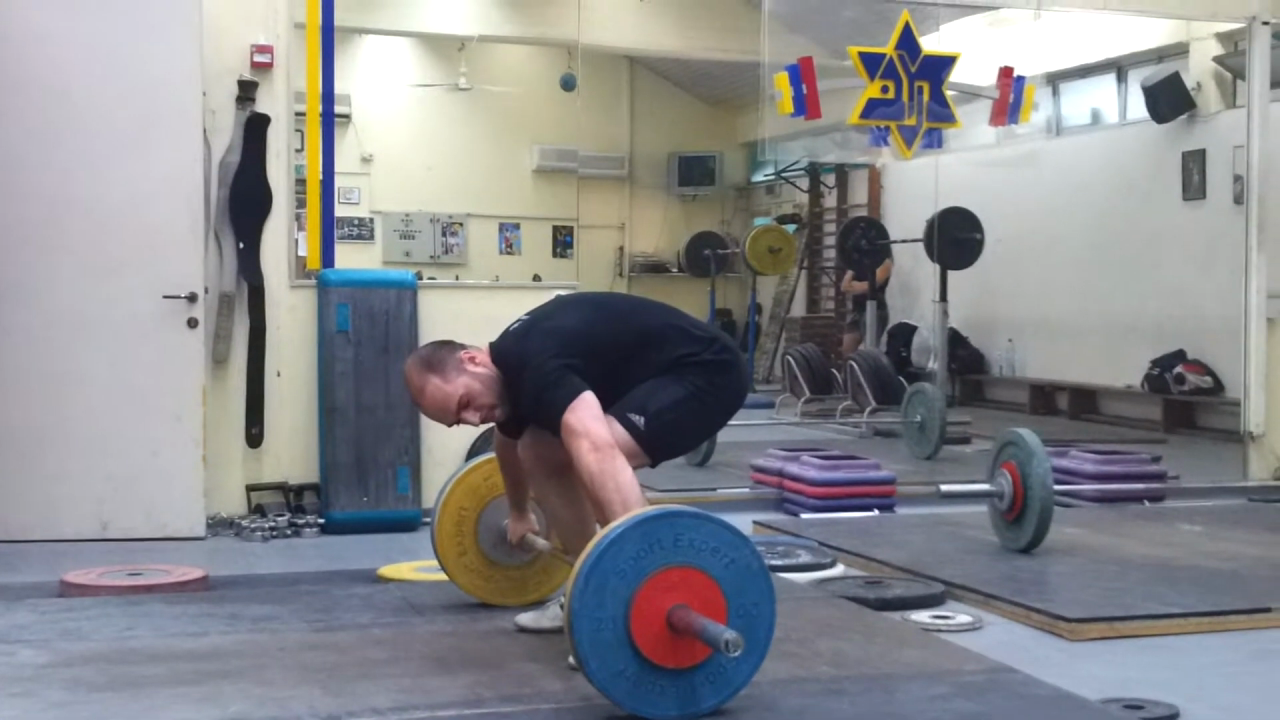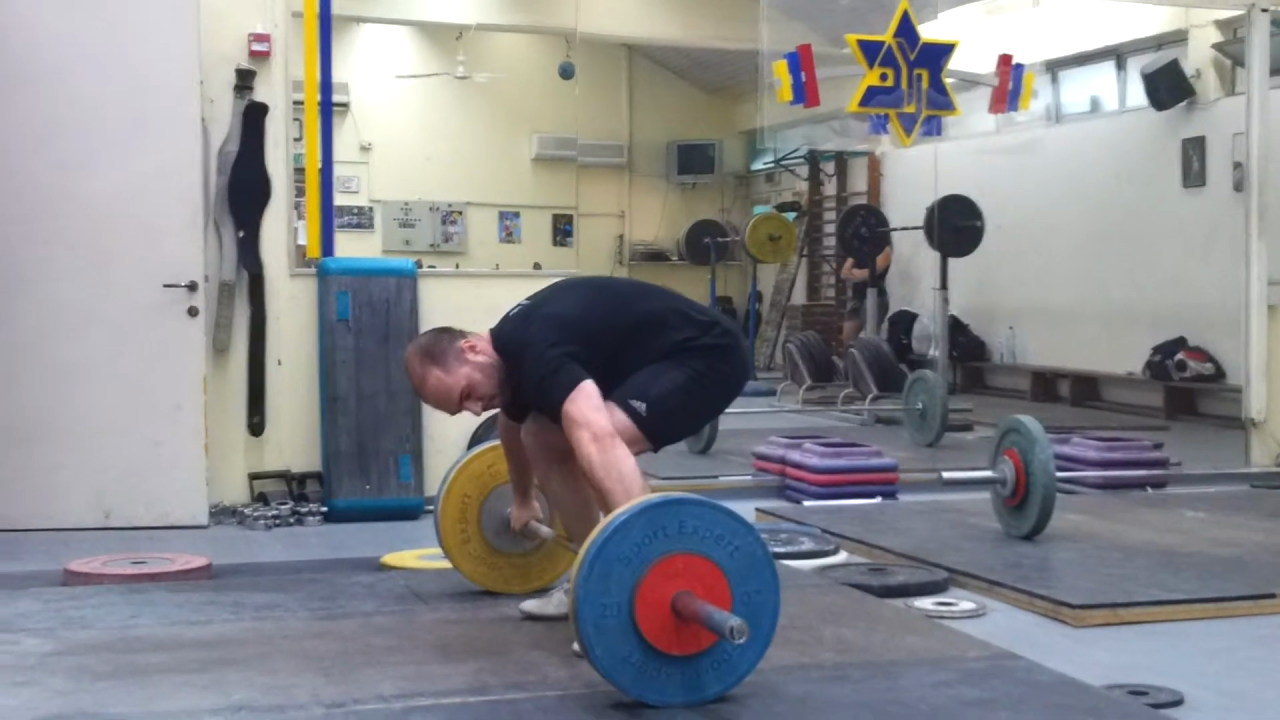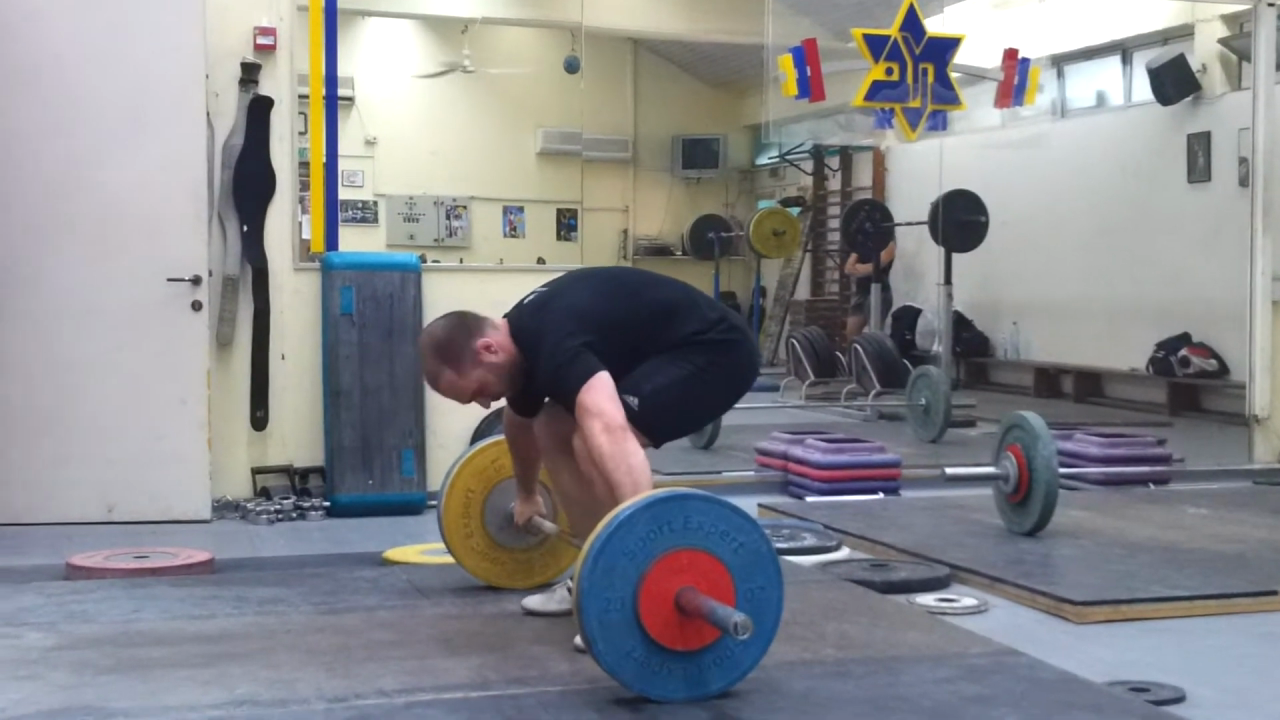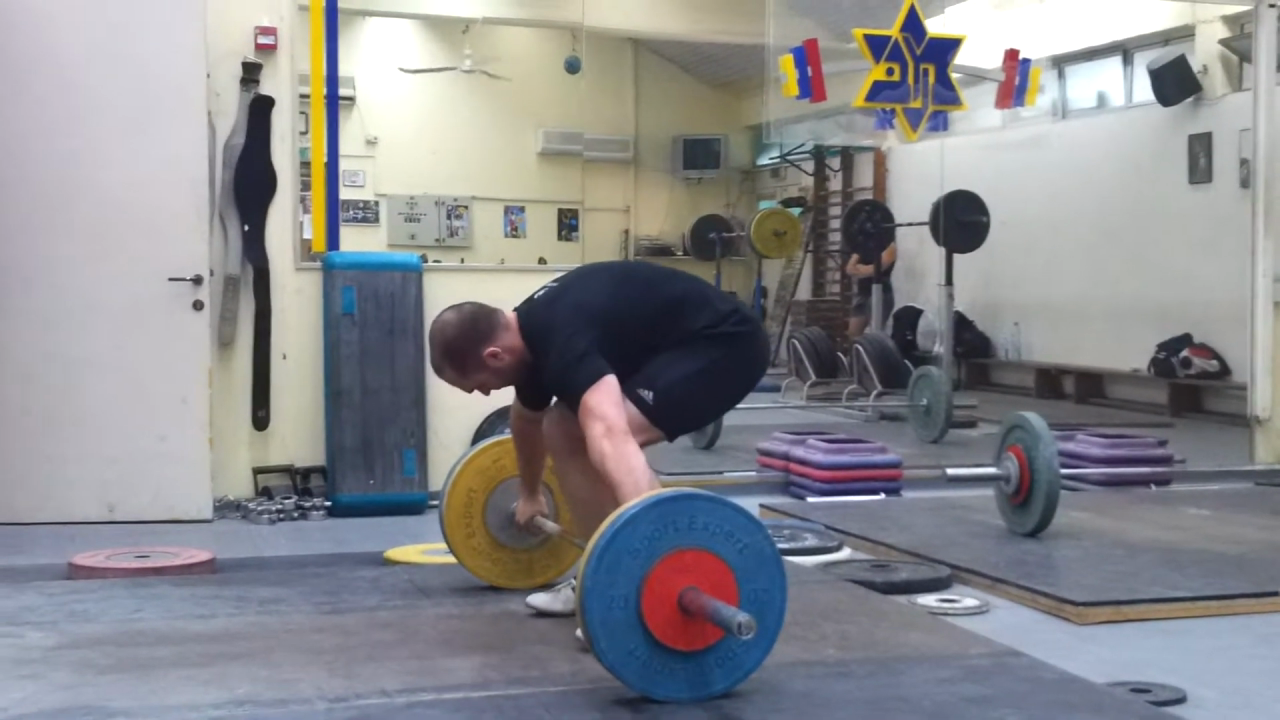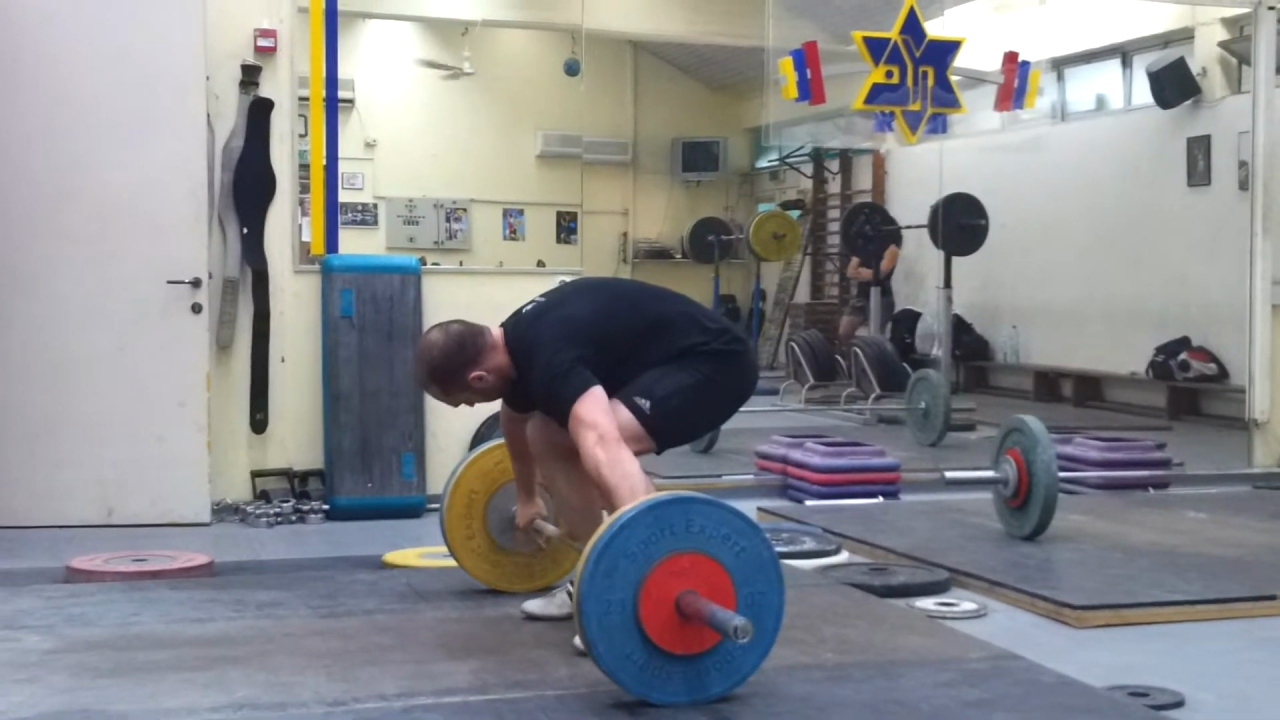
dt=0.4s
person 1, frame 1
left shoulder: (537, 367)
right shoulder: (510, 368)
left elbow: (597, 452)
right elbow: (509, 439)
right wrist: (519, 515)
left hip: (706, 372)
right hip: (650, 371)
left knee: (592, 458)
right knee: (537, 451)
person 1, frame 2
left shoulder: (538, 353)
right shoulder: (512, 351)
left elbow: (598, 440)
right elbow: (514, 429)
right wrist: (523, 501)
left hip: (708, 354)
left knee: (594, 441)
right knee: (541, 436)
person 1, frame 3
left shoulder: (554, 344)
right shoulder: (521, 339)
left elbow: (609, 433)
right elbow: (521, 423)
right wrist: (527, 497)
left hip: (715, 351)
right hip: (662, 347)
left knee: (594, 442)
right knee: (551, 430)
person 1, frame 4
left shoulder: (564, 341)
right shoulder: (530, 332)
left elbow: (609, 437)
right elbow: (528, 420)
right wrist: (530, 495)
left hip: (726, 343)
right hip: (672, 342)
left knee: (608, 435)
right knee: (561, 430)
person 1, frame 5
left shoulder: (550, 357)
right shoulder: (516, 342)
left elbow: (603, 446)
right elbow: (516, 423)
right wrist: (527, 499)
left hip: (715, 361)
right hip: (661, 358)
left knee: (598, 440)
right knee: (546, 434)
